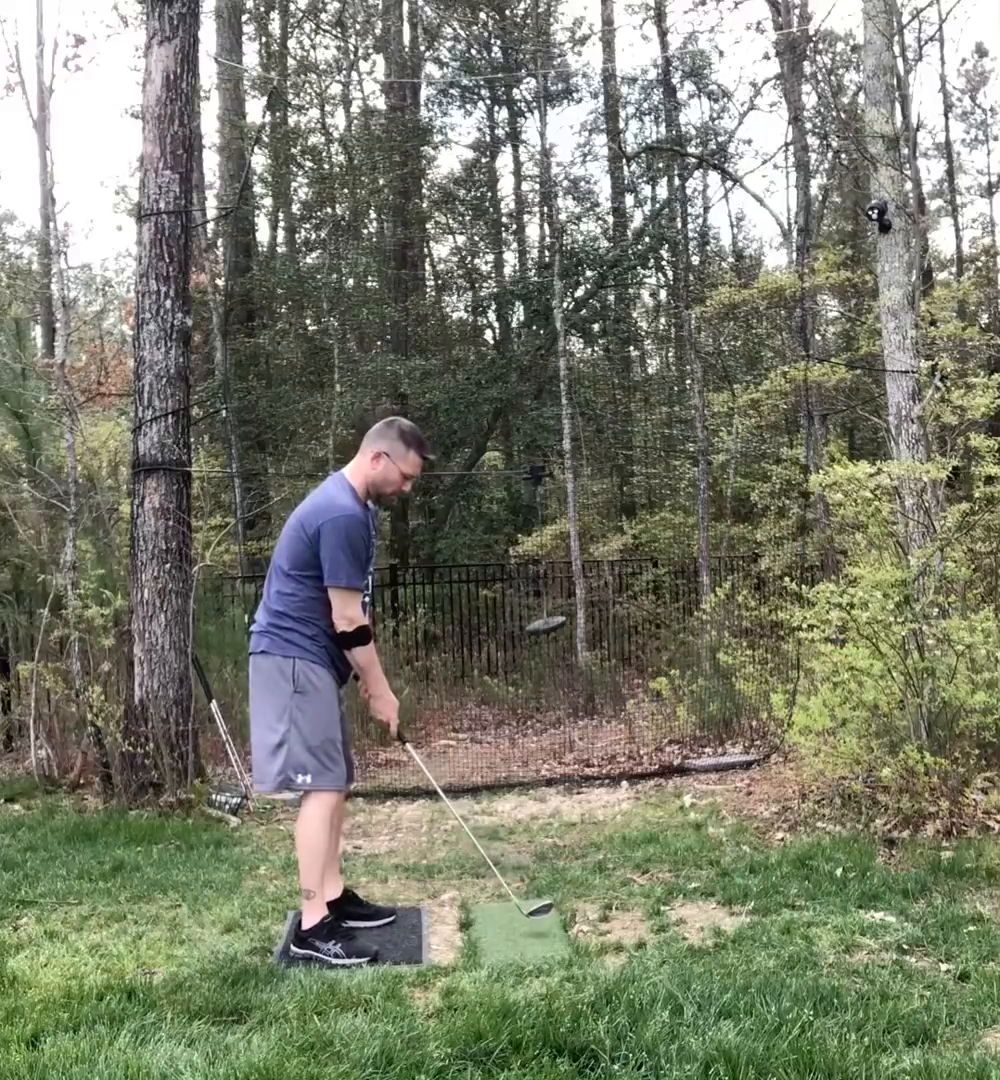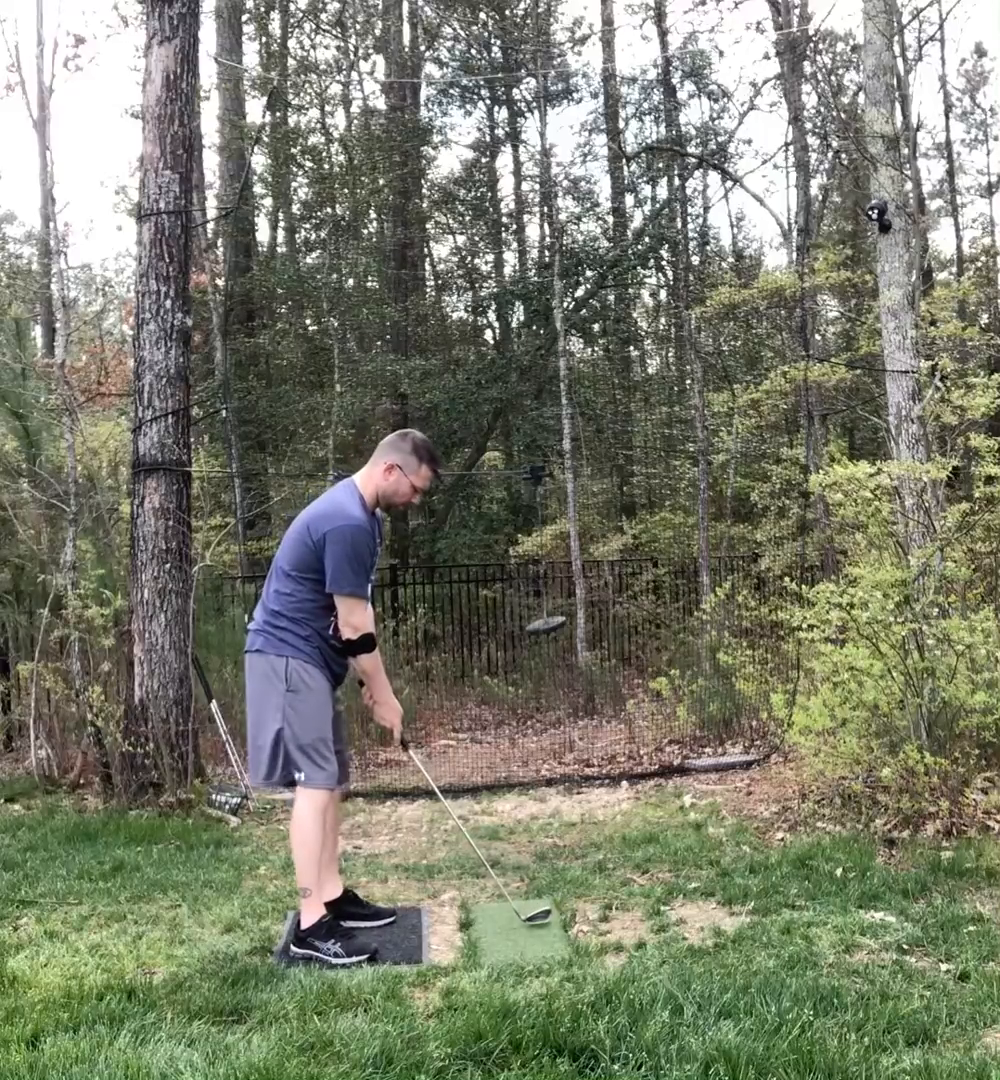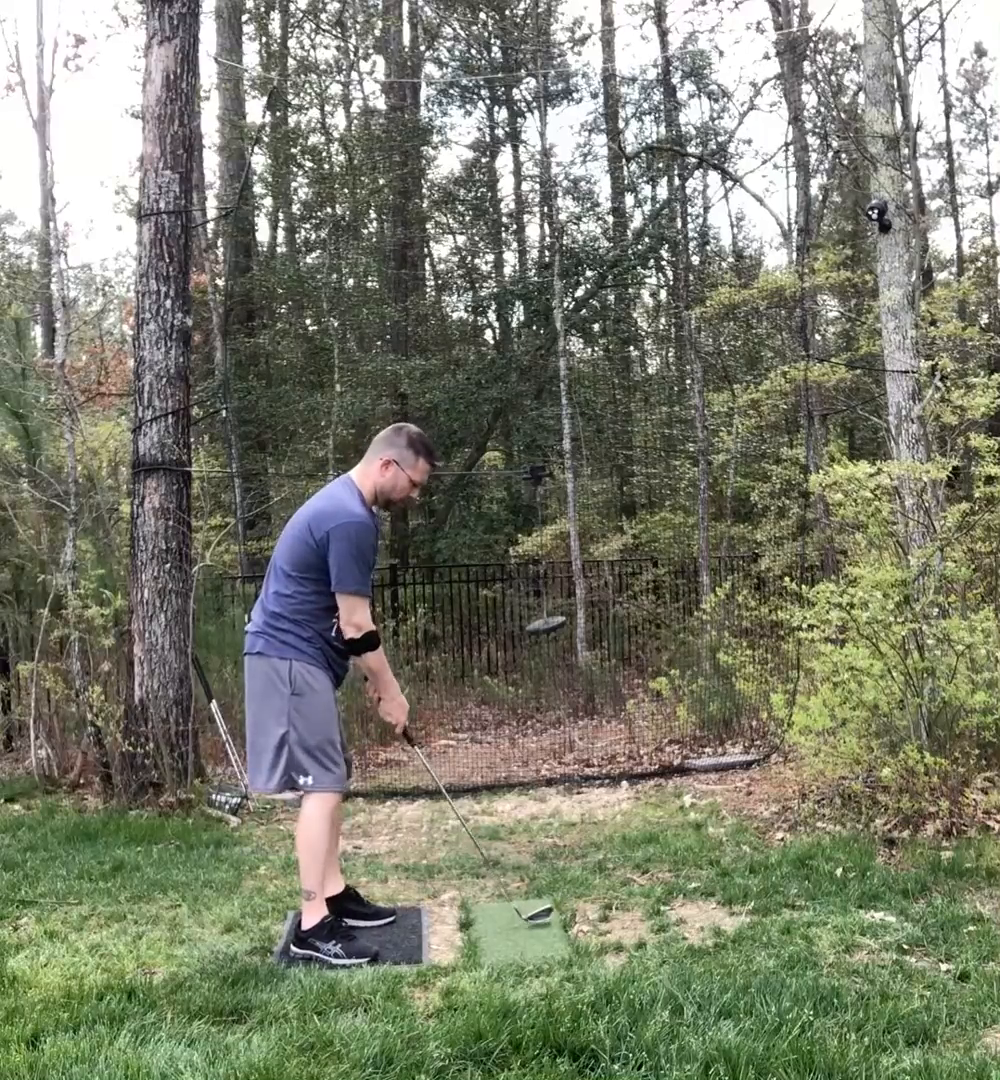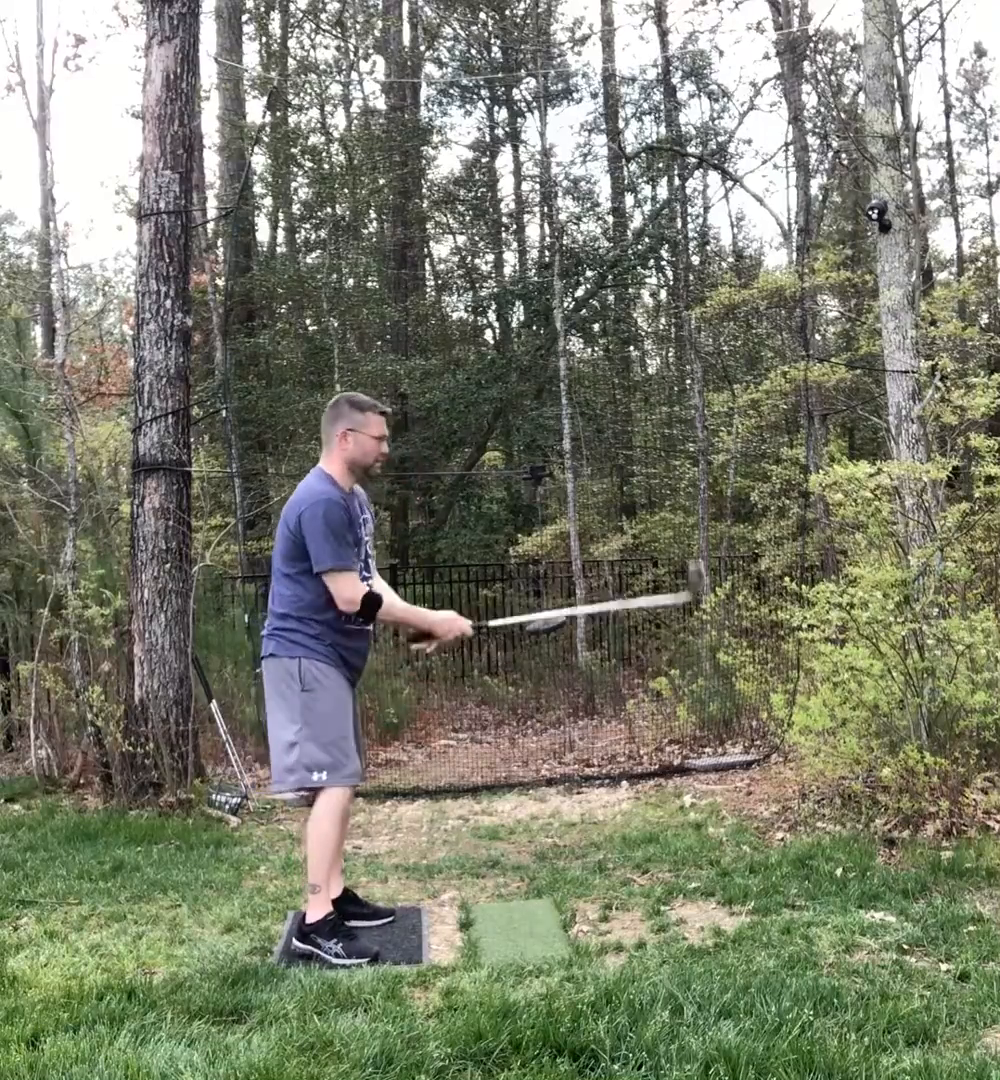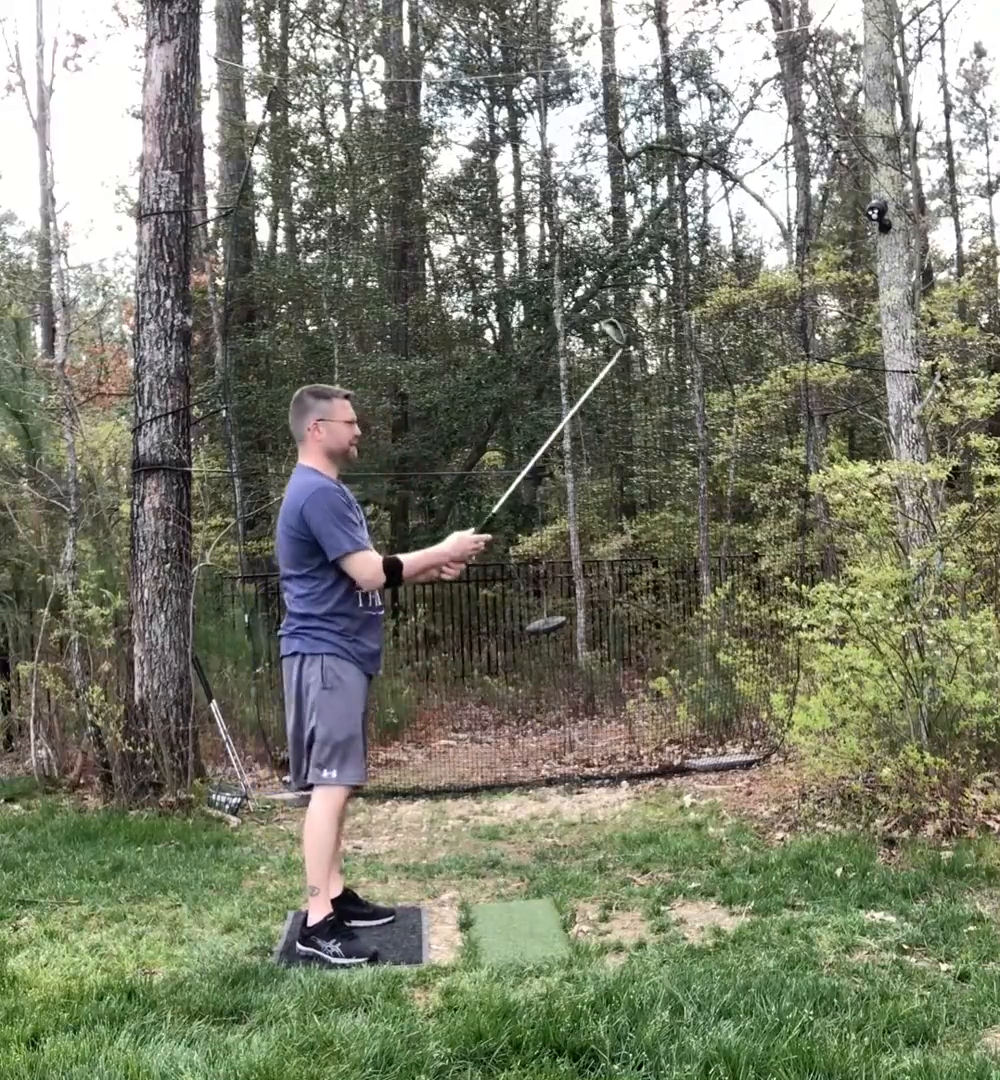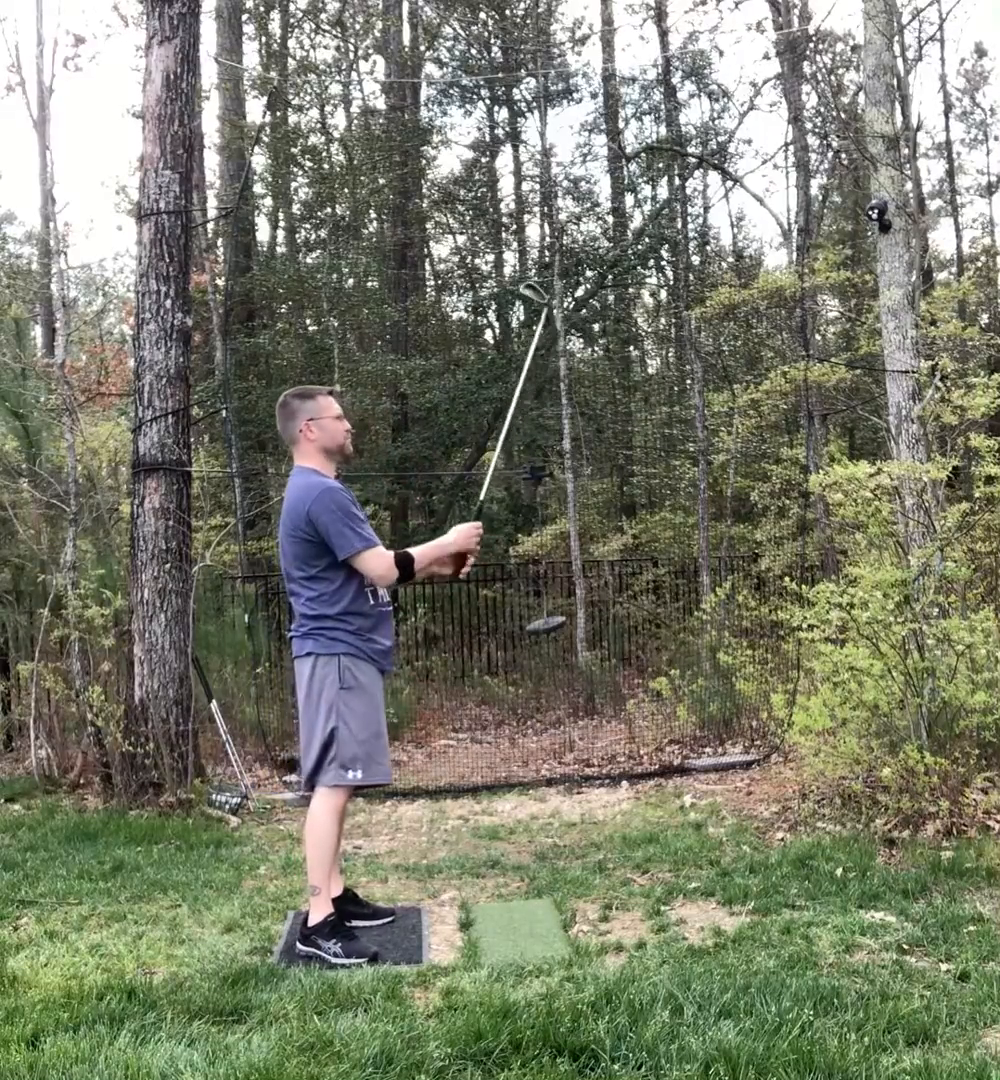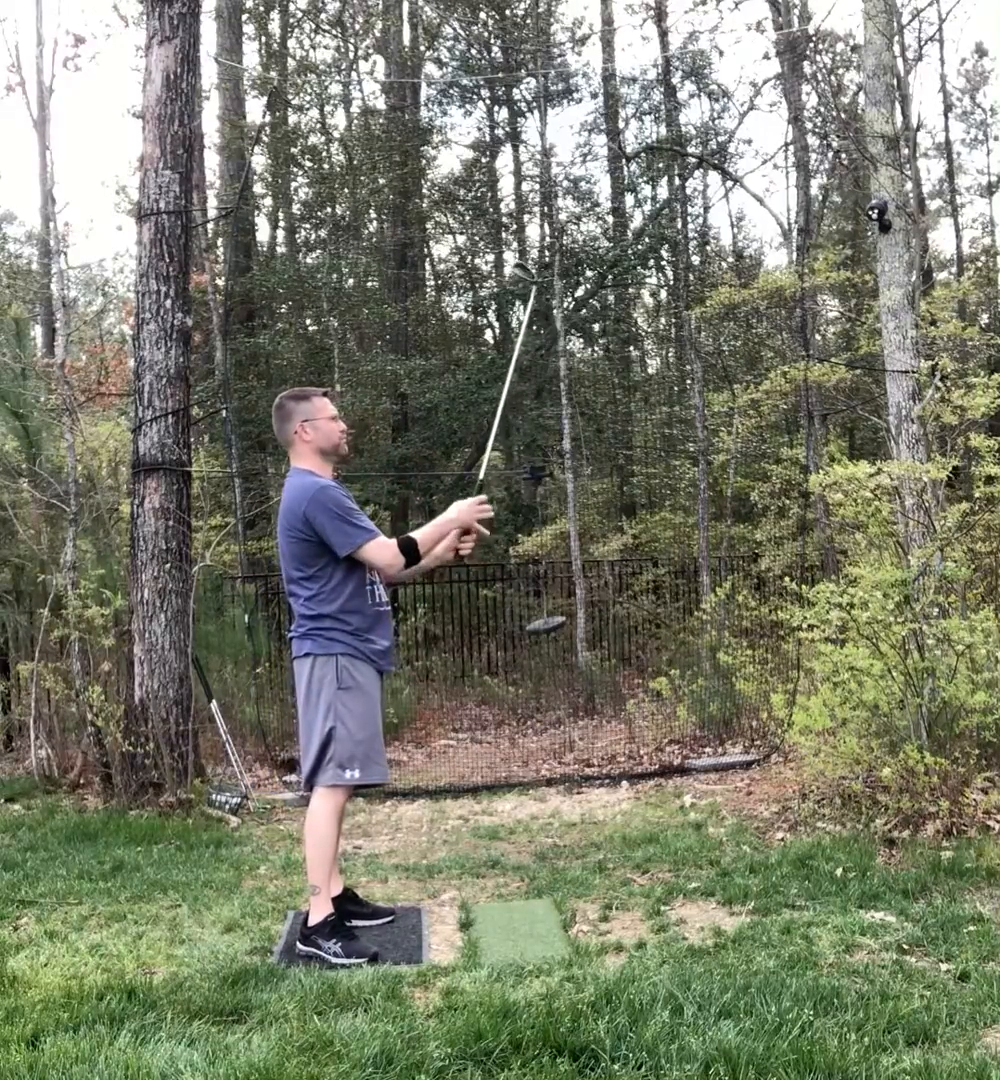
dt=0.4s
person 1, frame 1
left shoulder: (351, 504)
right shoulder: (343, 515)
left elbow: (353, 610)
right elbow: (347, 619)
left wrist: (369, 679)
right wrist: (379, 690)
left hip: (312, 659)
right hip: (295, 659)
left knee: (334, 782)
right knee: (322, 786)
left ankle: (332, 896)
right ankle: (313, 925)
person 1, frame 2
left shoulder: (359, 511)
right shoulder: (347, 523)
left elbow: (359, 610)
right elbow: (353, 625)
left wrist: (372, 683)
right wrist: (384, 696)
left hip: (312, 658)
right hip: (289, 658)
left knee: (331, 781)
right knee: (315, 784)
left ankle: (332, 896)
right ankle: (311, 924)
person 1, frame 3
left shoulder: (348, 502)
right shoulder: (351, 520)
left elbow: (351, 616)
right elbow: (355, 624)
left wrist: (376, 678)
right wrist: (390, 691)
left hip: (303, 657)
right hip: (291, 659)
left knee: (331, 781)
right knee: (321, 786)
left ankle: (334, 892)
right ankle: (314, 925)
person 1, frame 4
left shoulder: (354, 498)
right shoulder: (321, 502)
left elbow: (368, 580)
right elbow: (351, 599)
left wrist: (418, 620)
right wrist: (430, 621)
left hip: (331, 659)
right hip: (306, 659)
left knee: (343, 780)
right knee: (334, 782)
left ankle: (334, 893)
right ankle: (317, 920)
person 1, frame 5
left shoulder: (331, 490)
right shoulder: (316, 494)
left elbow: (367, 568)
right elbow: (370, 574)
left wrist: (431, 567)
right wrist: (442, 550)
left hip: (341, 655)
right hip: (325, 655)
left knee: (336, 782)
right knee: (331, 783)
left ankle: (334, 894)
right ankle: (317, 922)
person 1, frame 6
left shoulder: (322, 491)
right shoulder: (321, 493)
left elbow: (371, 570)
right elbow: (383, 570)
left wrist: (439, 564)
right wrist: (446, 543)
left hip: (346, 653)
right hip: (337, 654)
left knee: (337, 783)
right knee: (333, 783)
left ankle: (335, 894)
right ankle: (318, 922)
person 1, frame 7
left shoulder: (321, 492)
right shoulder: (316, 494)
left elbow: (379, 568)
right elbow: (389, 559)
left wrist: (447, 548)
right wrist: (449, 519)
left hip: (347, 653)
right hip: (335, 654)
left knee: (336, 782)
right knee: (331, 782)
left ankle: (335, 895)
right ankle: (319, 922)
